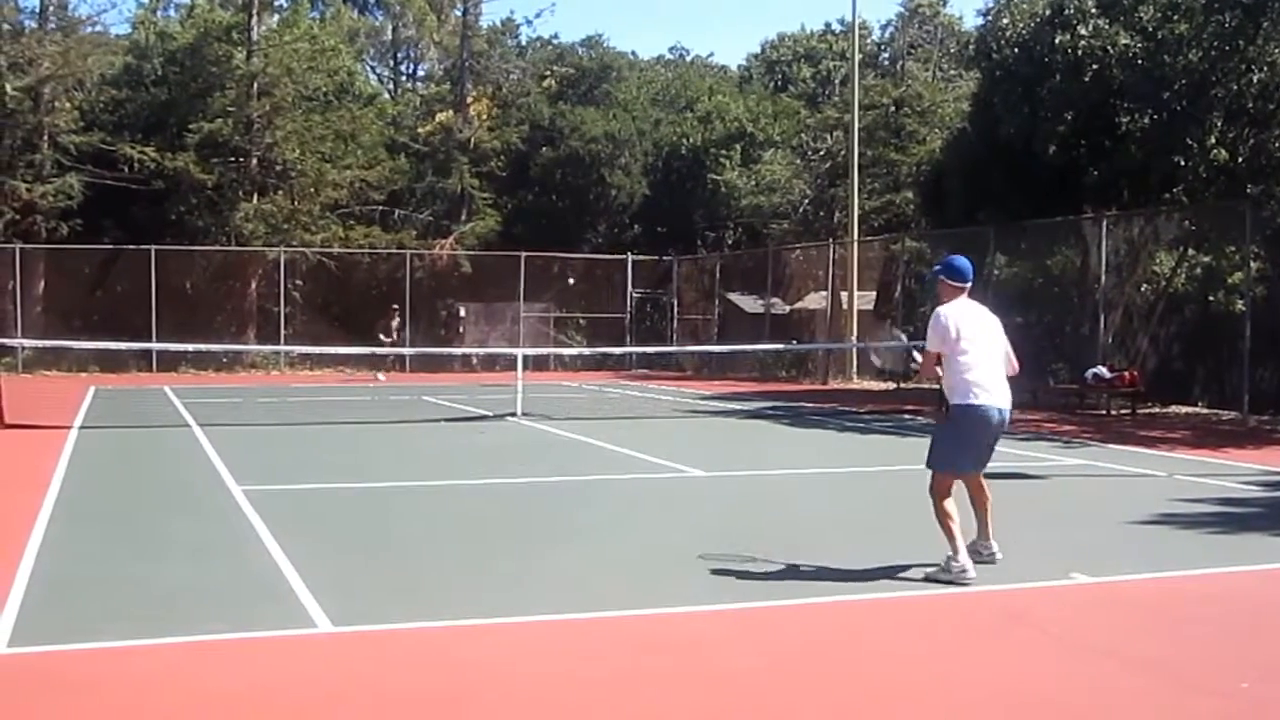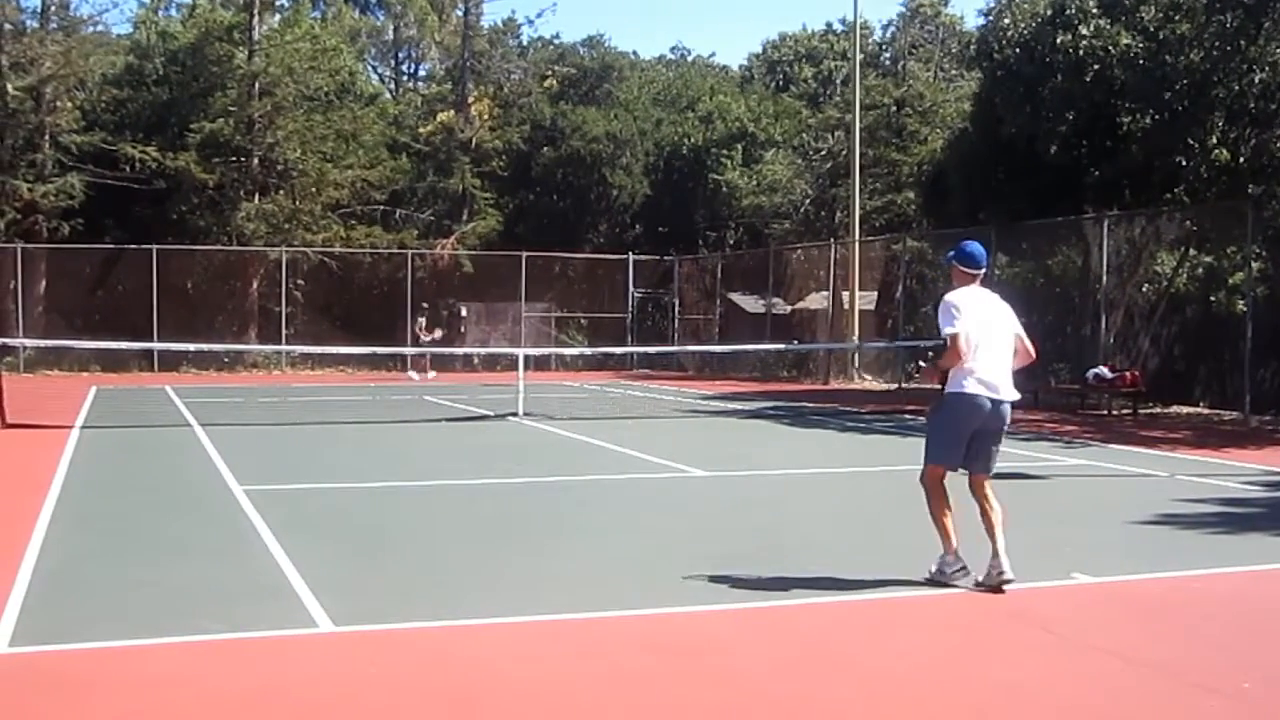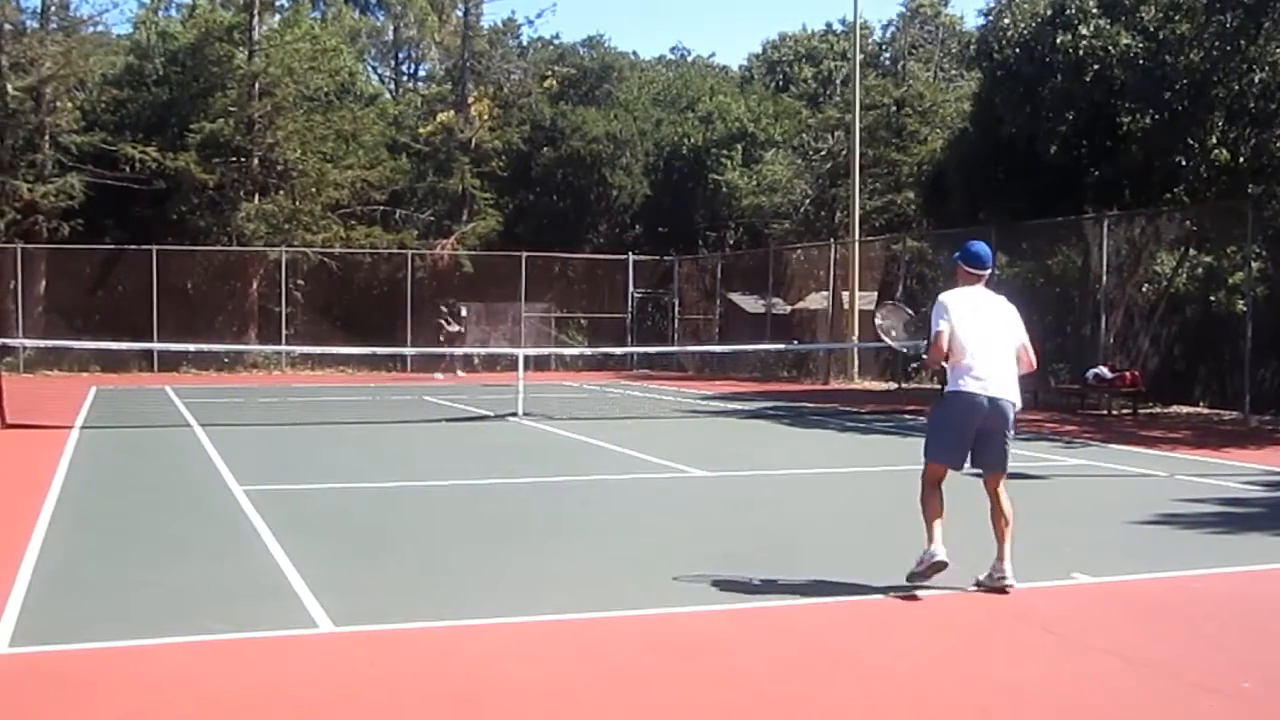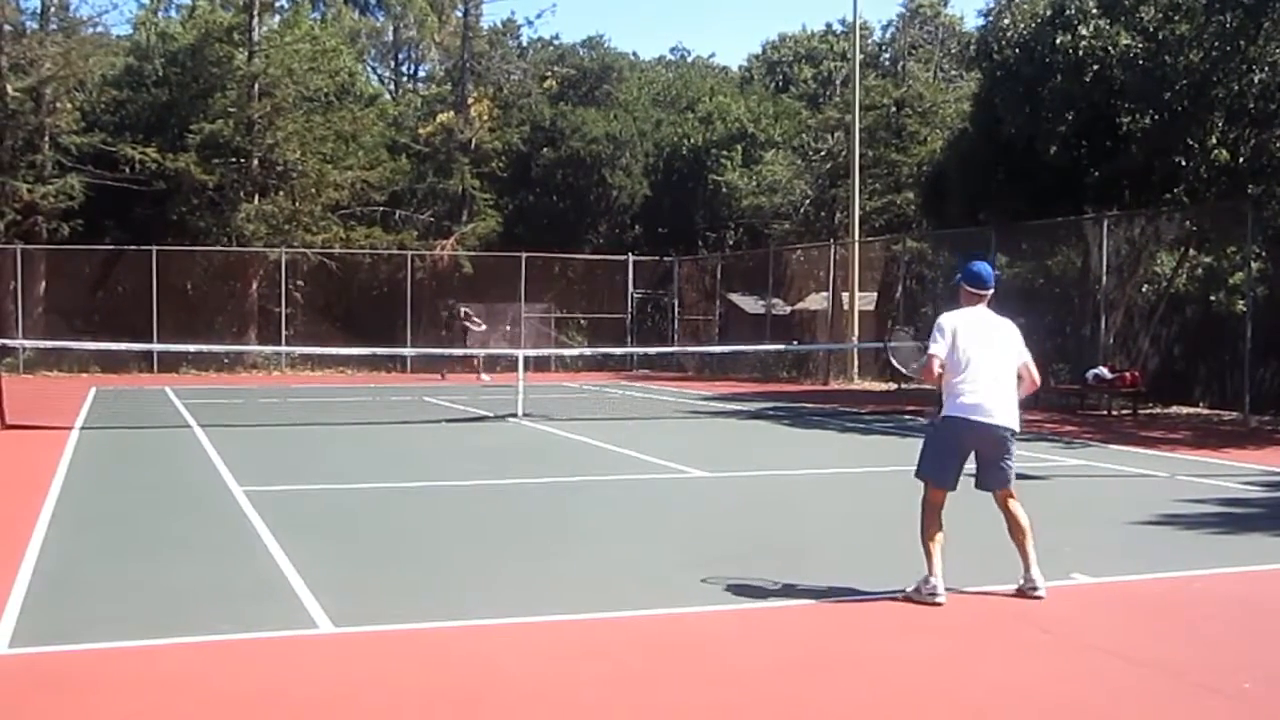
dt=0.3s
person 1, frame 1
left shoulder: (944, 313)
right shoulder: (988, 316)
left elbow: (929, 366)
right elbow: (1013, 366)
left wrist: (933, 372)
left hip: (969, 407)
right hip: (1000, 408)
left knee: (940, 485)
right knee: (972, 474)
left ankle: (959, 560)
right ankle: (985, 542)
person 1, frame 2
left shoulder: (954, 300)
right shoulder: (1001, 304)
left elbow: (957, 352)
right elbow: (1027, 354)
left wrist: (934, 368)
left hip: (964, 396)
right hip: (1001, 400)
left knee: (932, 478)
right knee: (980, 483)
left ankle: (952, 558)
right ankle: (1000, 561)
person 1, frame 3
left shoulder: (949, 299)
right shoulder: (1006, 307)
left elbow: (937, 350)
right elbow: (1029, 362)
left wrist: (943, 358)
left hip: (962, 396)
right hip: (1004, 401)
left knee: (933, 477)
right knee: (996, 485)
left ankle: (934, 549)
right ankle: (1003, 568)
person 1, frame 4
left shoulder: (949, 321)
right shoulder: (1008, 328)
left elbow: (930, 372)
right elbow: (1032, 382)
left hip: (958, 419)
right hip: (1001, 424)
left knee: (933, 500)
right knee: (1006, 498)
left ankle: (933, 580)
right ankle: (1032, 575)
